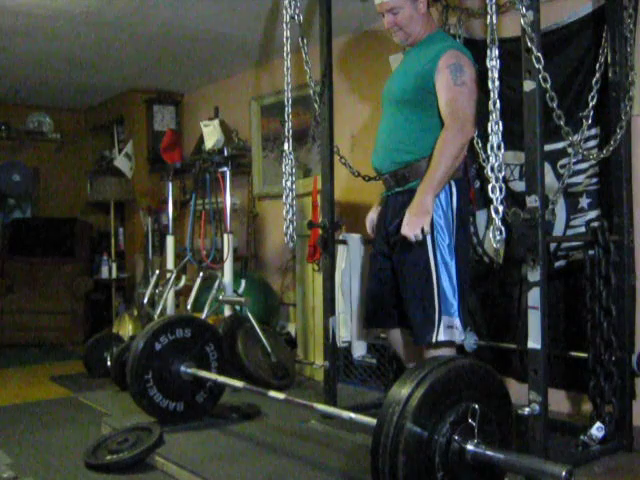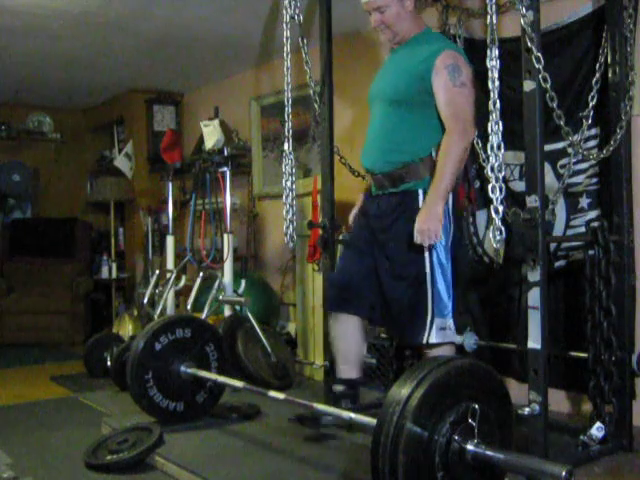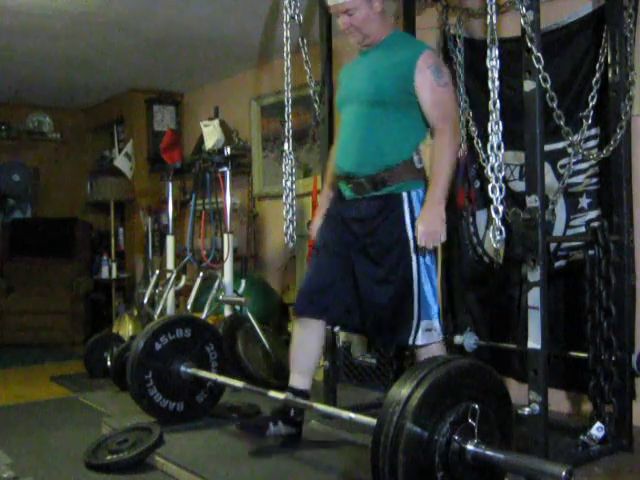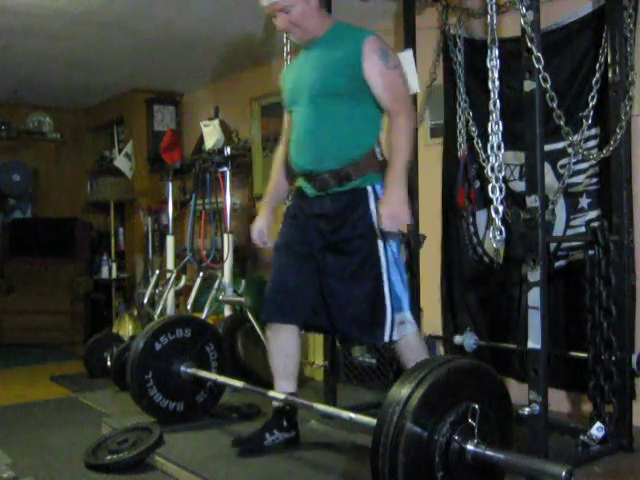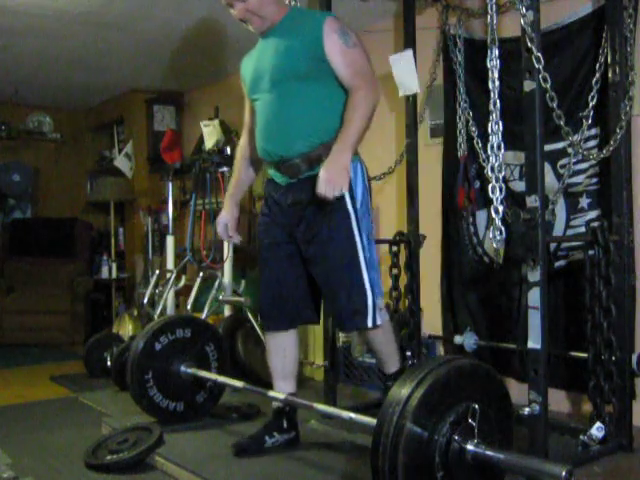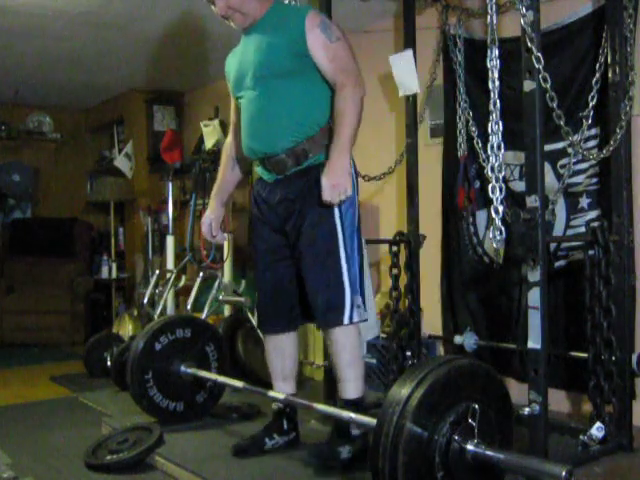
dt=0.3s
person 1, frame 1
left shoulder: (447, 57)
right shoulder: (407, 63)
left elbow: (458, 130)
left wrist: (422, 200)
left hip: (429, 199)
right hip: (396, 199)
left knee: (435, 316)
right knee: (382, 307)
person 1, frame 2
left shoulder: (442, 58)
right shoulder: (391, 62)
left elbow: (460, 131)
left wrist: (434, 204)
right wrist: (364, 198)
left hip: (418, 198)
right hip: (379, 199)
left knee: (427, 314)
right knee: (343, 297)
right ankle: (348, 393)
person 1, frame 3
left shoulder: (418, 58)
right shoulder: (351, 70)
left elbow: (446, 132)
left wrist: (433, 206)
right wrist: (324, 204)
left hip: (396, 202)
right hip: (347, 203)
left knee: (415, 317)
right knee: (312, 304)
right ankle: (290, 412)
person 1, frame 4
left shoulder: (364, 46)
right shoulder: (292, 71)
left elbow: (401, 113)
left wrist: (394, 187)
right wrist: (267, 209)
left hip: (359, 198)
right hip: (306, 202)
left knee: (389, 312)
right knee: (280, 308)
right ankle: (285, 418)
person 1, frame 5
right shoulder: (252, 61)
left elbow: (364, 89)
left wrist: (340, 157)
right wrist: (232, 201)
left hip: (332, 182)
right hip: (279, 191)
left knee: (356, 298)
right knee: (277, 308)
left ankle: (399, 387)
right ankle: (285, 418)
person 1, frame 6
right shoulder: (235, 58)
left elbow: (349, 84)
left wrist: (337, 158)
right wrist: (216, 201)
left hip: (317, 178)
right hip: (267, 188)
left knee: (333, 299)
right knee: (273, 309)
left ankle: (354, 418)
right ankle: (285, 420)
